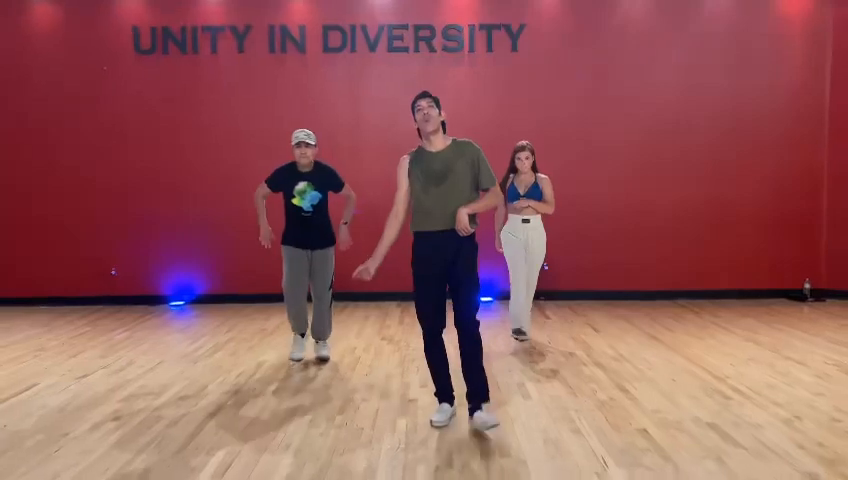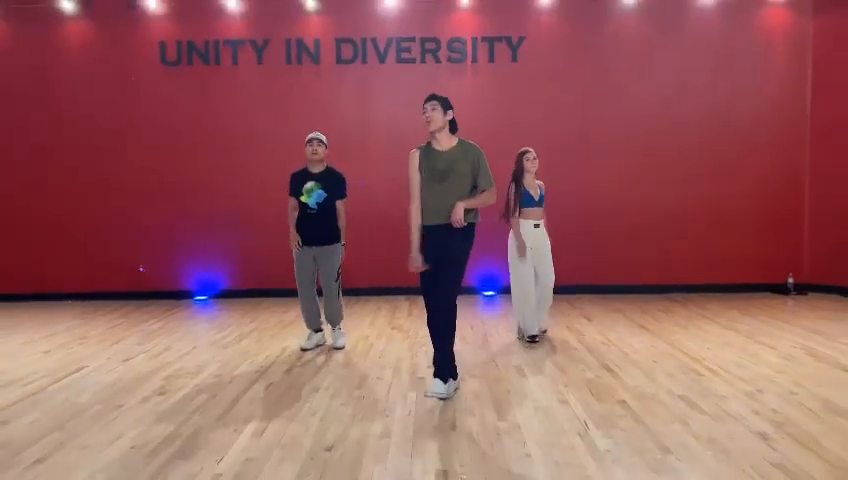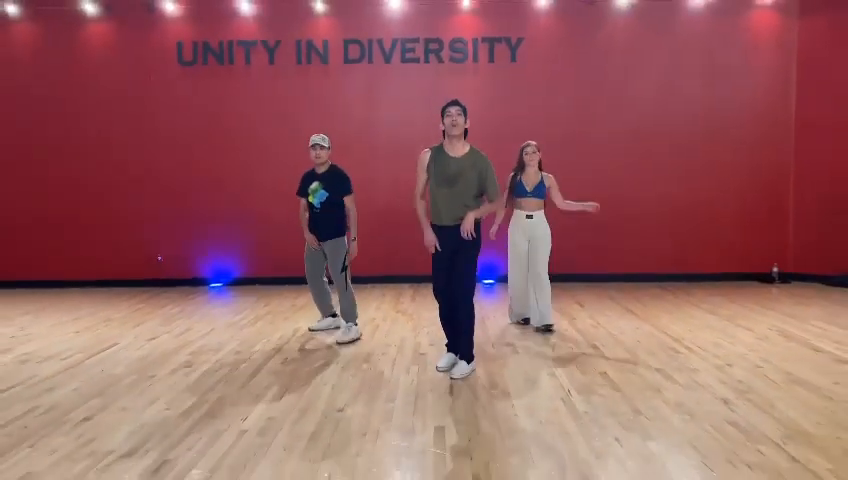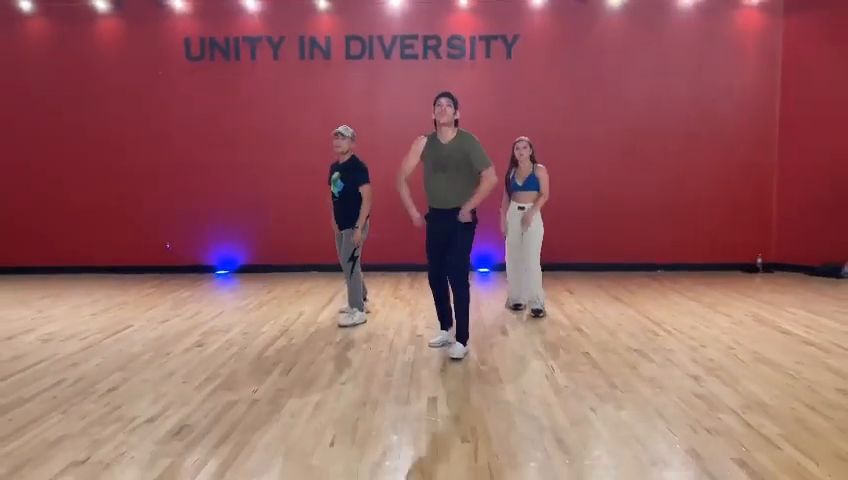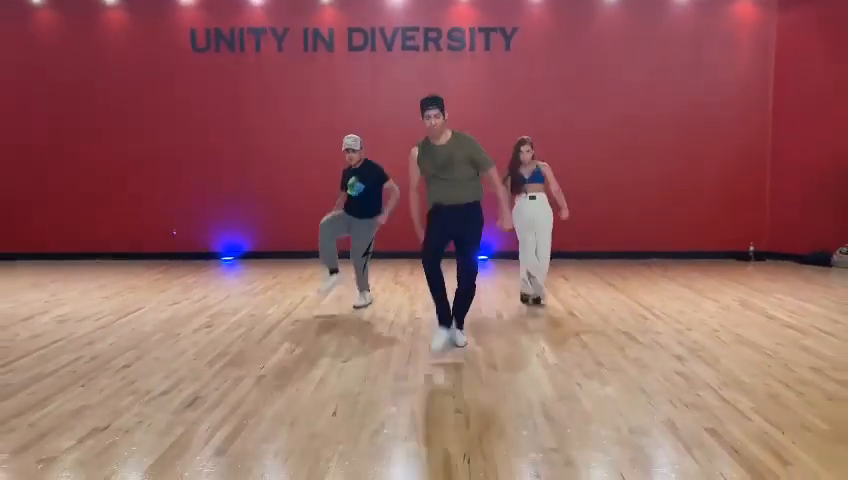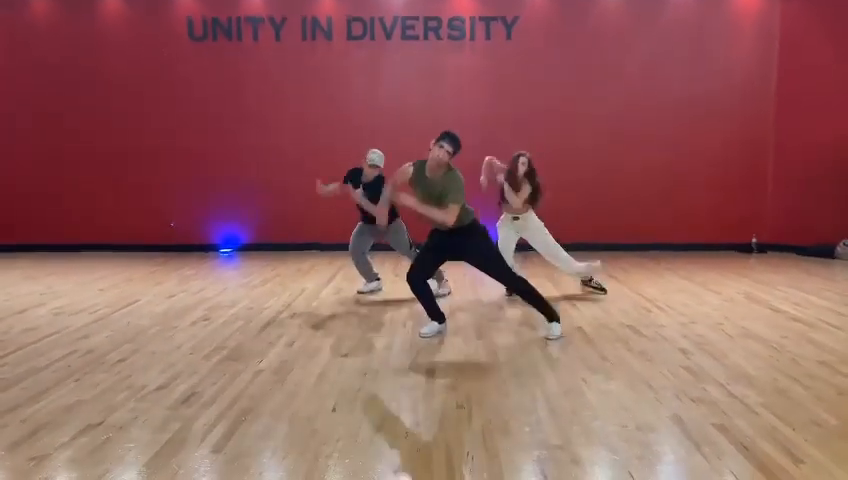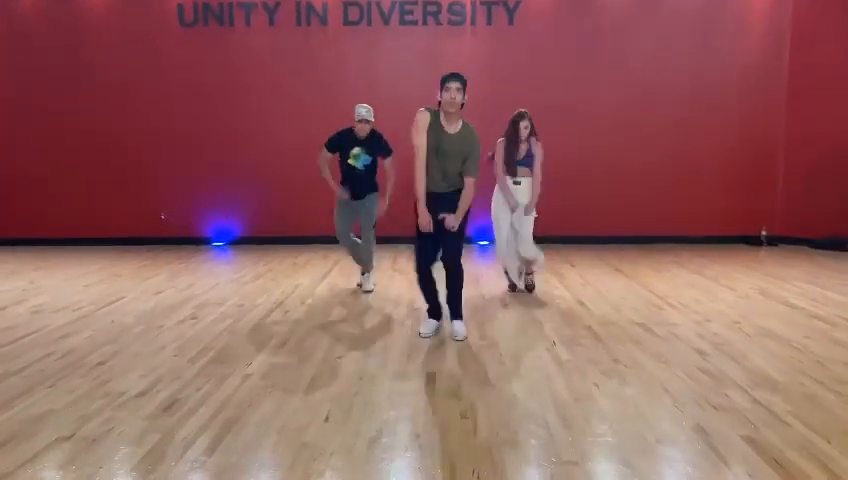
dt=0.7s
person 1, frame 1
left shoulder: (468, 151)
right shoulder: (409, 162)
left elbow: (495, 195)
right elbow: (398, 214)
left wrist: (466, 209)
right wrist: (374, 260)
left hip: (461, 243)
right hip: (425, 246)
left knee: (467, 320)
right knee: (431, 326)
person 1, frame 2
left shoulder: (472, 151)
right shoulder: (417, 156)
left elbow: (492, 193)
right elbow: (415, 203)
left wrist: (463, 203)
right wrist: (414, 249)
left hip: (459, 233)
right hip: (429, 234)
left knee: (445, 299)
right knee: (433, 305)
left ankle: (442, 374)
right ankle: (448, 372)
person 1, frame 3
left shoulder: (480, 160)
right shoulder: (428, 156)
left elbow: (494, 201)
right elbow: (419, 197)
left wrist: (473, 215)
right wrist: (426, 230)
left hip: (467, 234)
right hip: (439, 233)
left knee: (463, 294)
right knee: (442, 293)
left ankle: (467, 357)
right ankle: (453, 349)
person 1, frame 4
left shoulder: (469, 142)
right shoulder: (423, 143)
left elbow: (491, 177)
right elbow: (401, 177)
left wrist: (469, 206)
right wrist: (412, 208)
left hip: (462, 219)
right hip: (435, 217)
left knee: (458, 276)
right knee: (436, 277)
left ankle: (460, 339)
right ankle: (446, 327)
person 1, frame 5
left shoulder: (466, 143)
right shoulder: (418, 151)
left elbow: (493, 176)
right elbow: (414, 192)
left wrist: (505, 212)
right wrist: (418, 228)
left hip: (468, 213)
right hip: (439, 213)
left knee: (467, 274)
right knee: (429, 261)
left ankle: (458, 325)
right ankle: (445, 325)
person 1, frame 6
left shoulder: (453, 180)
right shoulder: (413, 169)
left elbow: (449, 218)
right elbow: (390, 187)
left wrist: (414, 203)
right wrist: (382, 210)
left hip: (467, 233)
right hip: (441, 235)
left knee: (506, 276)
right knee: (415, 278)
left ankle: (552, 318)
right ankle: (437, 321)
person 1, frame 7
left shoulder: (470, 136)
right shoulder: (424, 118)
left elbow: (470, 185)
right elbow: (419, 164)
left wrist: (458, 217)
right wrist: (422, 210)
left hip: (455, 200)
right hip: (429, 199)
left knee: (452, 260)
right knee: (423, 262)
left ankle: (456, 317)
right ankle: (434, 315)
person 2, frame 1
left shoulder: (327, 173)
right shoulder: (283, 173)
left elbow: (350, 197)
right elbow: (260, 194)
left wrist: (344, 226)
right wrist: (263, 224)
left hip: (324, 243)
right hip: (293, 243)
left knee: (323, 293)
right knee: (293, 292)
left ankle: (321, 340)
right ankle: (299, 335)
person 2, frame 2
left shoulder: (336, 178)
right shoulder: (296, 177)
left elbow: (341, 212)
right elbow: (292, 208)
left wrist: (342, 243)
right wrist: (292, 232)
left hip: (330, 242)
right hip: (303, 242)
left knee: (331, 288)
right knee: (304, 289)
left ankle: (336, 328)
right ankle: (315, 331)
person 2, frame 3
left shoulder: (340, 176)
right shoulder: (307, 178)
left elbow: (351, 209)
right elbow: (303, 209)
left wrist: (353, 238)
right wrist: (306, 232)
left hip: (336, 237)
right hip: (314, 238)
left knee: (340, 280)
right knee: (313, 278)
left ankle: (351, 325)
right ankle: (330, 316)
person 2, frame 4
left shoulder: (358, 167)
right shoulder: (335, 167)
left elbow: (367, 199)
left wrist: (358, 229)
right wrist: (334, 221)
left hip: (355, 225)
right hip: (341, 224)
left knee: (350, 264)
right knee: (347, 264)
left ankle: (358, 311)
right ankle: (360, 301)
person 2, frame 5
left shoulder: (373, 169)
right shoulder: (347, 173)
left elbow: (395, 192)
left wrist: (385, 214)
right wrist: (334, 210)
left hip: (368, 219)
right hip: (347, 215)
left knee: (359, 257)
right knee: (326, 227)
left ankle: (365, 293)
right ankle: (333, 273)
person 2, frame 6
left shoulder: (381, 184)
right shoulder: (354, 173)
right elbow: (341, 186)
left wrist: (361, 200)
right wrist: (326, 189)
left hip: (389, 224)
right hip: (367, 223)
left knee: (410, 253)
right knee: (355, 250)
left ankle: (441, 280)
right ankle: (373, 281)
person 2, frame 7
left shoulder: (377, 139)
right shoulder: (341, 137)
left elbow: (390, 169)
right elbow: (323, 159)
left wrist: (386, 197)
right wrist: (334, 186)
left hip: (370, 194)
right hip: (346, 194)
left knee: (367, 235)
right knee: (343, 234)
left ankle: (367, 273)
right ankle: (364, 268)
person 3, frame 1
left shoulder: (543, 180)
right shoulder: (508, 180)
left elbow: (550, 208)
right elbow: (501, 209)
left wrist: (530, 202)
right wrist: (497, 234)
left hip: (535, 231)
right hip: (512, 230)
left knee: (530, 279)
right knee: (518, 274)
left ankle: (521, 324)
right ankle: (517, 321)
person 3, frame 2
left shoulder: (541, 186)
right shoulder: (515, 186)
right elbow: (512, 216)
left wrist: (542, 230)
right wrist: (520, 240)
left hip: (541, 234)
right hip: (521, 235)
left knee: (547, 279)
right knee: (524, 283)
left ankle: (537, 322)
right ankle: (528, 328)
person 3, frame 3
left shoulder: (547, 179)
right shoulder: (514, 177)
left elbow: (561, 203)
right elbow: (504, 203)
left wrist: (584, 206)
right wrist: (496, 224)
left hip: (540, 225)
right hip: (518, 225)
left knee: (540, 270)
right knee: (518, 271)
left ankle: (544, 318)
right ankle: (521, 312)
person 3, frame 4
left shoulder: (540, 170)
right shoulder: (511, 172)
left elbow: (545, 195)
right elbow: (505, 198)
left wrist: (531, 212)
right wrist: (504, 218)
left hip: (533, 217)
right hip: (513, 215)
left knee: (532, 260)
right knee: (514, 259)
left ankle: (537, 303)
right ankle: (517, 298)
person 3, frame 5
left shoulder: (543, 167)
right shoulder: (513, 172)
left elbow: (555, 188)
right elbow: (509, 193)
left wrist: (564, 206)
left hip: (542, 207)
right hip: (522, 209)
left knee: (543, 252)
right knee: (527, 246)
left ankle: (536, 289)
right ankle: (528, 288)
person 3, frame 6
left shoulder: (526, 185)
right shoulder: (504, 173)
left elbow: (516, 203)
right elbow: (489, 159)
left wrist: (504, 183)
right wrist: (484, 176)
left hip: (527, 221)
right hip: (507, 222)
left knee: (554, 251)
right knee: (505, 256)
left ankle: (586, 276)
person 3, frame 7
left shoulder: (535, 145)
right shoulder: (502, 144)
left elbow: (537, 176)
right elbow: (499, 173)
left wrist: (532, 202)
right wrist: (510, 199)
left hip: (526, 191)
right hip: (503, 192)
left knee: (523, 233)
right knee: (503, 236)
left ankle: (528, 270)
right ankle: (513, 275)
